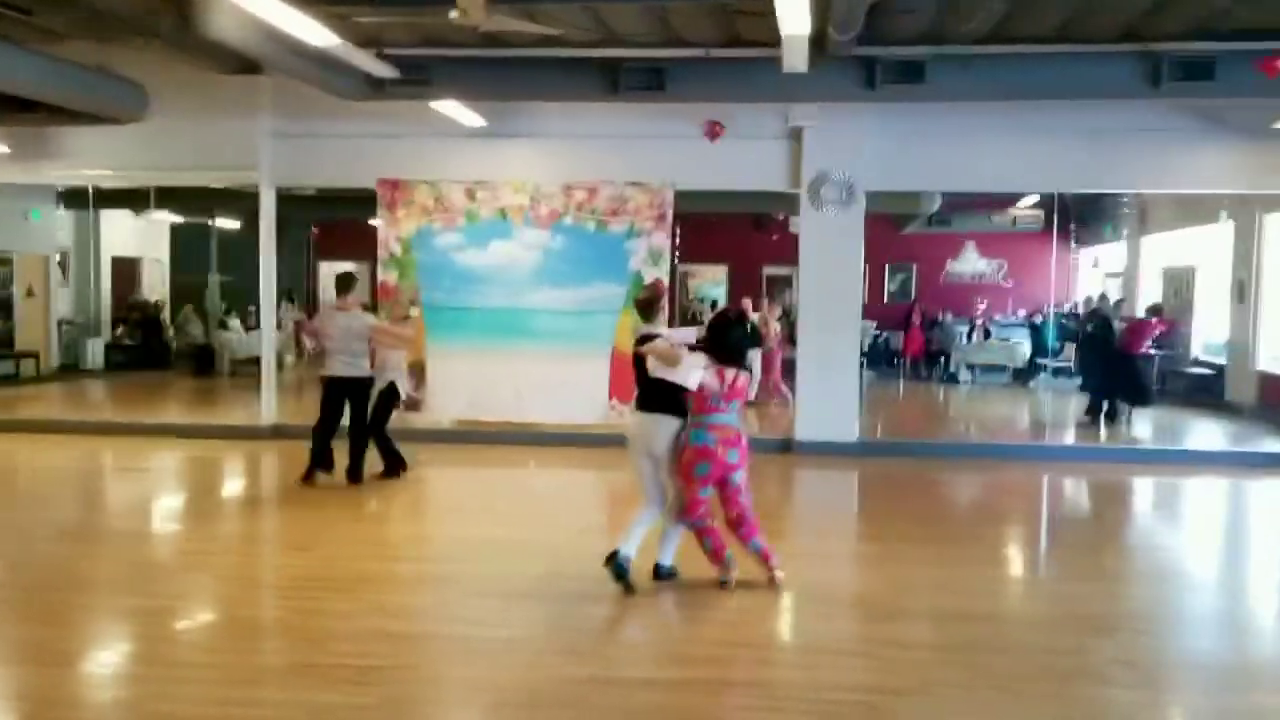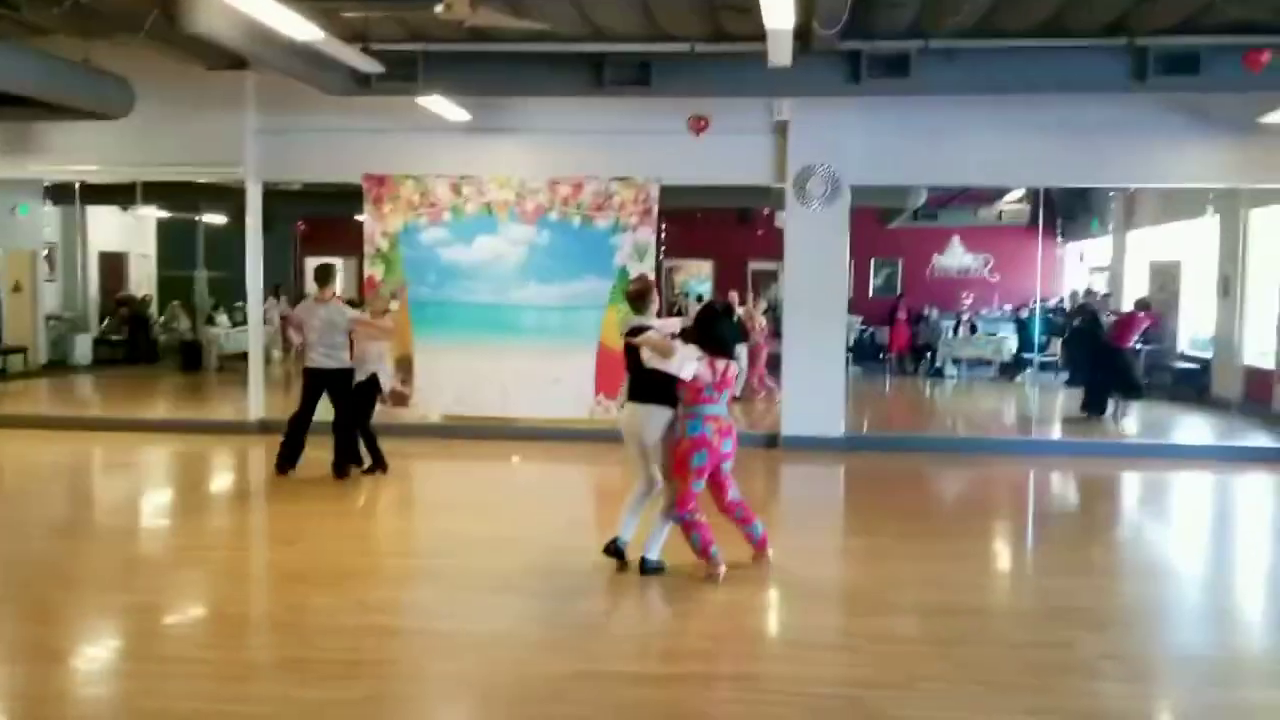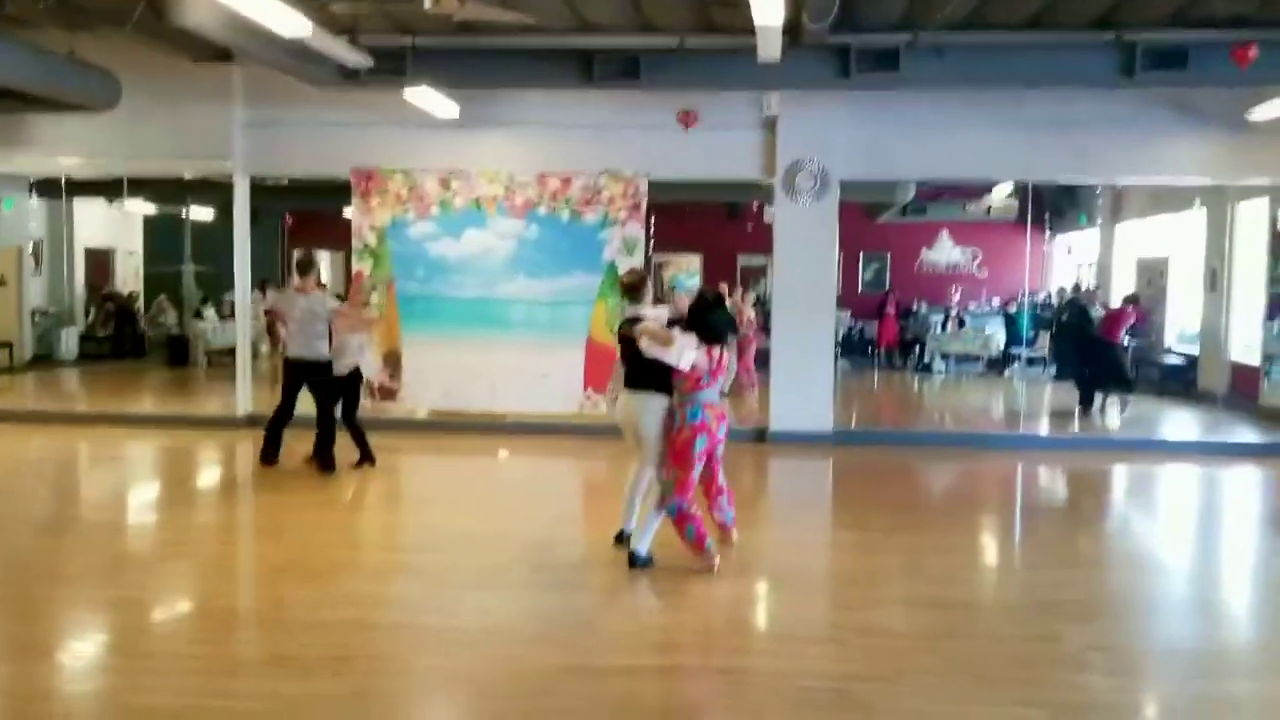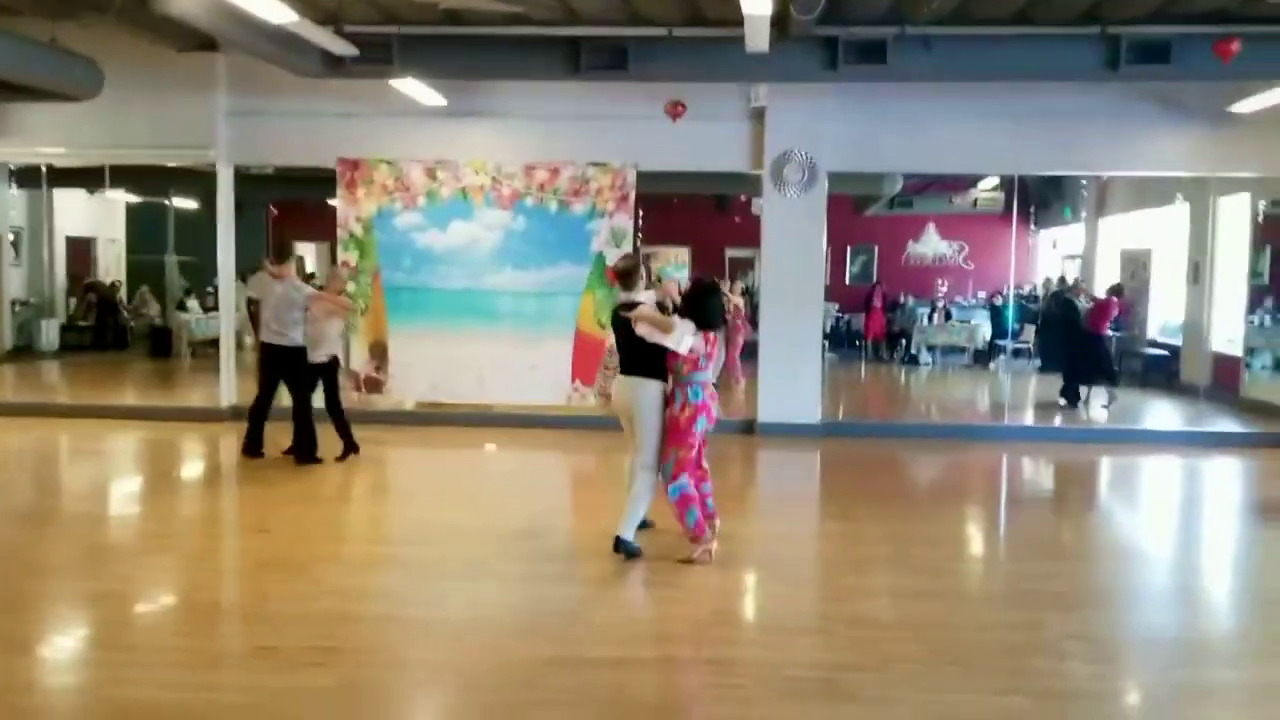
dt=0.1s
person 1, frame 1
left shoulder: (641, 343)
right shoulder: (664, 346)
left hip: (639, 423)
right hip: (667, 425)
left knee: (655, 501)
left ankle: (622, 553)
right ankle: (664, 562)
person 1, frame 2
left shoulder: (631, 334)
right shoulder: (655, 336)
left hip: (631, 413)
right hip: (658, 415)
left knee: (648, 483)
left ankle: (620, 539)
right ankle: (651, 557)
person 1, frame 3
left shoulder: (624, 326)
left hip: (626, 401)
right hip: (653, 404)
left knee: (642, 466)
right knee: (660, 473)
left ankle: (627, 529)
person 1, frame 4
left shoulder: (617, 312)
left wrist: (664, 294)
left hip: (622, 386)
right hip: (648, 390)
left knee: (637, 452)
right knee: (651, 463)
left ankle: (633, 518)
right ankle: (625, 535)
person 2, frame 1
left shoulder: (702, 364)
right shoulder: (742, 368)
left hip: (701, 443)
right hip: (735, 440)
left knee: (695, 511)
right knee: (738, 510)
left ankle: (726, 566)
right ankle: (769, 562)
person 2, frame 2
left shoulder: (693, 355)
right shoulder: (729, 360)
left elbow: (668, 349)
left wrist: (646, 340)
left hip: (696, 433)
right hip: (725, 431)
left knee: (683, 505)
right knee: (727, 494)
left ankle: (713, 561)
right ankle: (761, 544)
person 2, frame 3
left shoulder: (690, 344)
right shoulder: (719, 346)
left elbow: (670, 340)
left wrist: (646, 330)
left hip: (692, 420)
right hip: (716, 416)
left knee: (676, 493)
right knee: (713, 477)
left ankle: (706, 553)
right ankle: (728, 528)
person 2, frame 4
left shoulder: (686, 329)
right shoulder: (710, 331)
left elbow: (669, 326)
left wrist: (643, 314)
left hip: (687, 401)
right hip: (706, 397)
left knee: (676, 473)
right knee: (695, 463)
left ankle: (703, 538)
right ankle: (709, 519)
person 3, frame 1
left shoulder: (324, 316)
right shoulder: (364, 319)
left elbow: (312, 331)
right elbow: (398, 336)
left hip: (333, 377)
right hip: (360, 378)
left knee: (326, 424)
right knee: (359, 425)
left ankle: (316, 464)
right ankle: (354, 473)
person 3, frame 2
left shoulder: (305, 308)
right shoulder: (343, 311)
left elbow: (292, 321)
right elbow: (375, 327)
left hip: (313, 369)
right hip: (340, 370)
left knee: (303, 415)
right knee: (343, 418)
left ankle: (285, 461)
right ankle: (341, 467)
person 3, frame 3
left shoulder: (286, 297)
right shoulder: (322, 302)
left elbow: (276, 309)
left hip: (293, 359)
right hip: (319, 362)
left knee: (285, 408)
right knee: (325, 410)
left ankle: (268, 454)
right ankle: (324, 460)
person 3, frame 4
left shoulder: (264, 284)
right shoulder: (299, 288)
right elbow: (344, 304)
left wrist: (270, 272)
left hip: (268, 347)
right hip: (293, 349)
left knee: (264, 397)
right knee: (302, 401)
left ankle: (252, 446)
right ankle: (303, 452)
person 4, frame 1
left shoulder: (406, 331)
left hip: (393, 385)
right hip: (383, 383)
left knee: (376, 427)
right knee: (377, 426)
left ankle: (395, 464)
right ankle: (395, 464)
person 4, frame 2
left shoulder: (385, 324)
left hip: (373, 376)
right hip: (361, 376)
left knee: (361, 421)
right knee: (359, 421)
left ankle: (378, 461)
person 4, frame 3
left shoulder: (366, 316)
right shoulder: (340, 310)
left hip: (353, 370)
right hip: (337, 369)
left knee: (348, 415)
left ankle: (366, 455)
person 4, frame 4
left shoulder: (340, 305)
right shoulder: (314, 301)
left hip: (328, 359)
right hip: (310, 358)
left knee: (333, 404)
left ankle: (349, 444)
